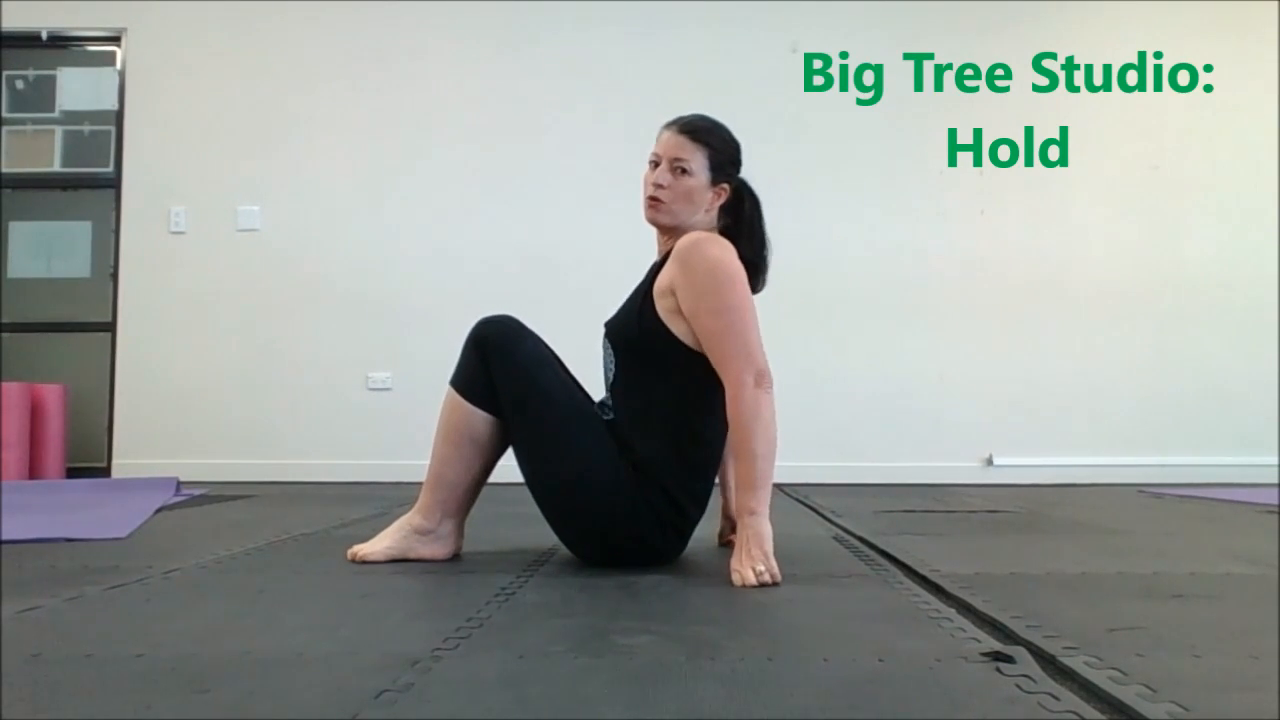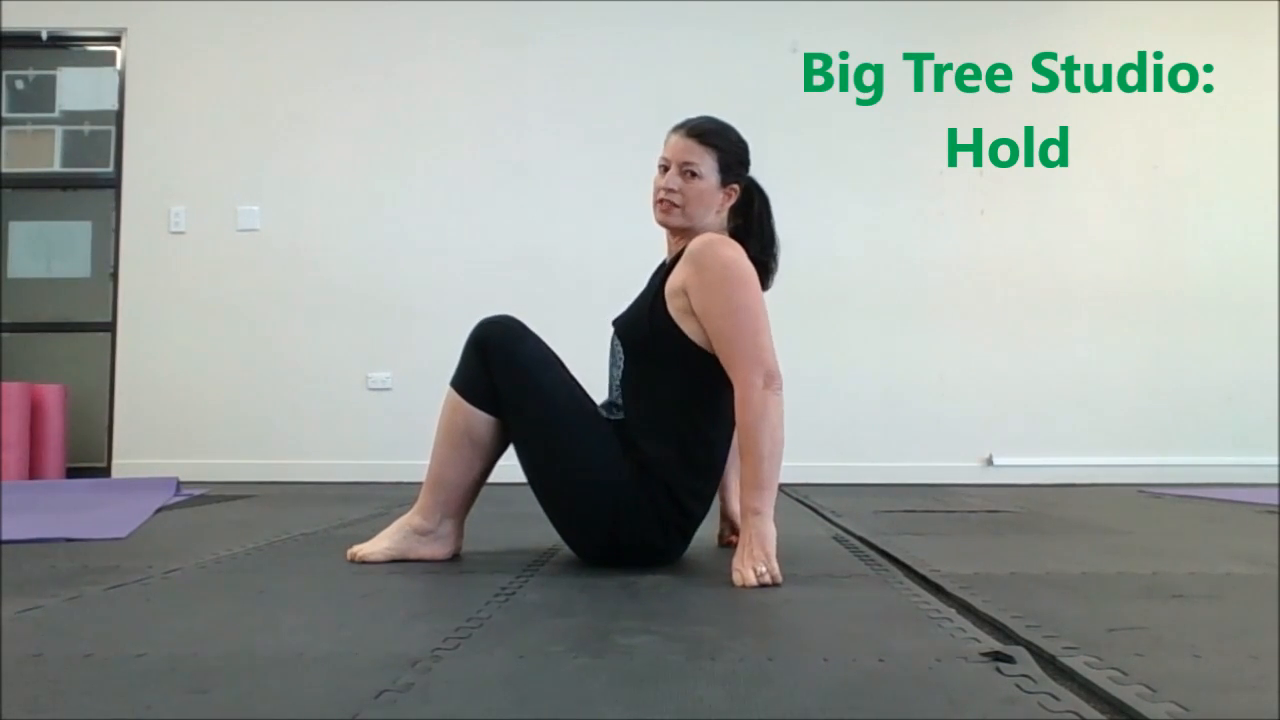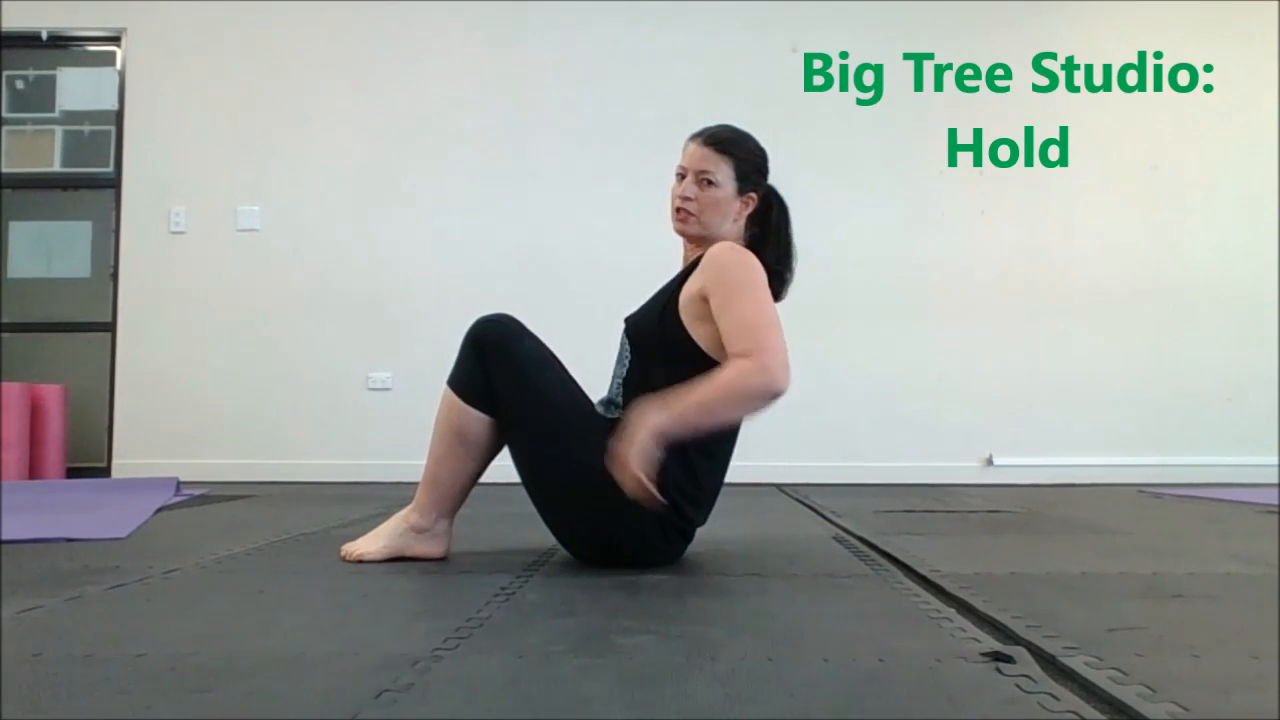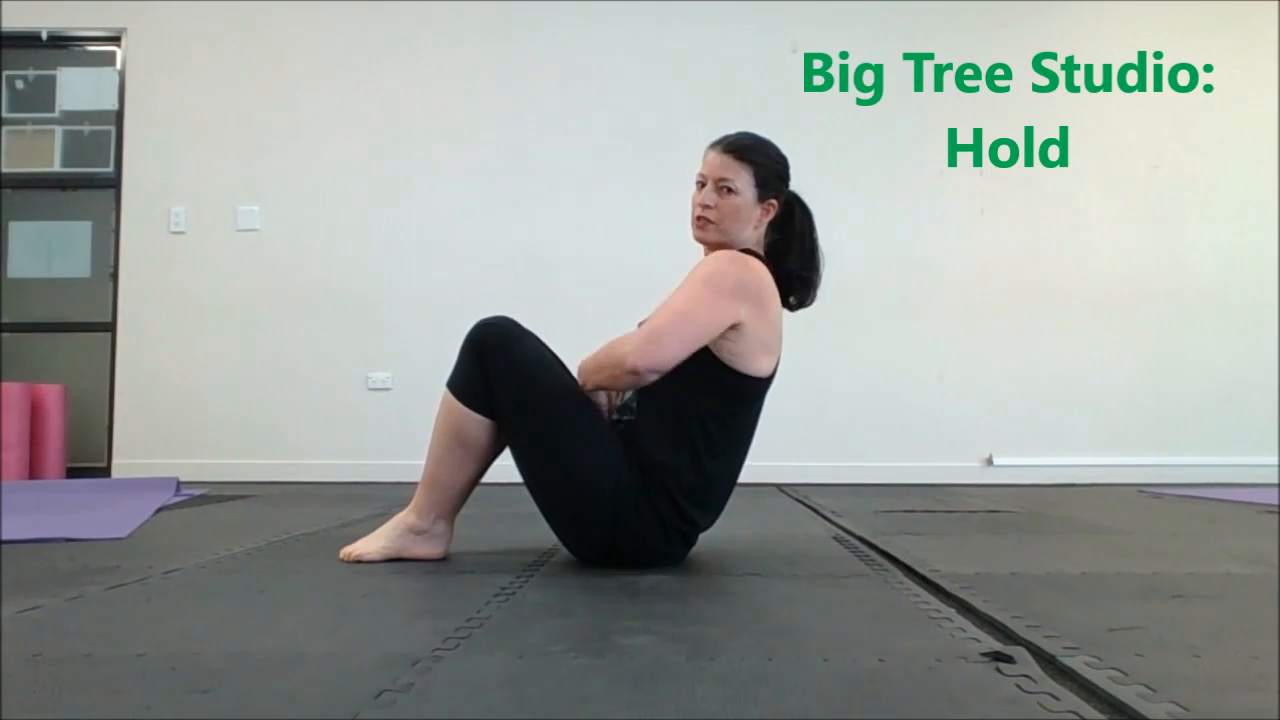
dt=0.4s
person 1, frame 1
left shoulder: (702, 255)
right shoulder: (679, 264)
left elbow: (752, 384)
right elbow: (714, 398)
left wrist: (756, 524)
right wrist: (732, 508)
left hip: (633, 518)
right hip: (636, 508)
left knee: (497, 343)
right knee: (501, 351)
left ankle: (430, 528)
right ankle: (438, 524)
person 1, frame 2
left shoulder: (714, 257)
right shoulder: (684, 265)
left elbow: (761, 384)
right elbow: (718, 396)
left wrist: (758, 522)
right wrist: (731, 508)
left hip: (636, 515)
right hip: (638, 506)
left knee: (498, 344)
right knee: (501, 347)
left ankle: (430, 527)
right ankle: (437, 523)
person 1, frame 3
left shoulder: (731, 264)
right shoulder: (703, 273)
left elbow: (768, 375)
left wrist: (653, 425)
left hip: (632, 518)
left knee: (496, 342)
right knee: (502, 350)
left ankle: (424, 526)
right ankle: (429, 519)
person 1, frame 4
left shoulder: (738, 274)
right shoulder: (725, 282)
left elbow: (637, 356)
right elbow: (650, 364)
left wrist: (589, 378)
right wrist: (601, 383)
left hip: (637, 518)
right hip: (643, 511)
left knee: (495, 345)
right knee: (506, 358)
left ankle: (424, 526)
right ankle: (430, 520)
